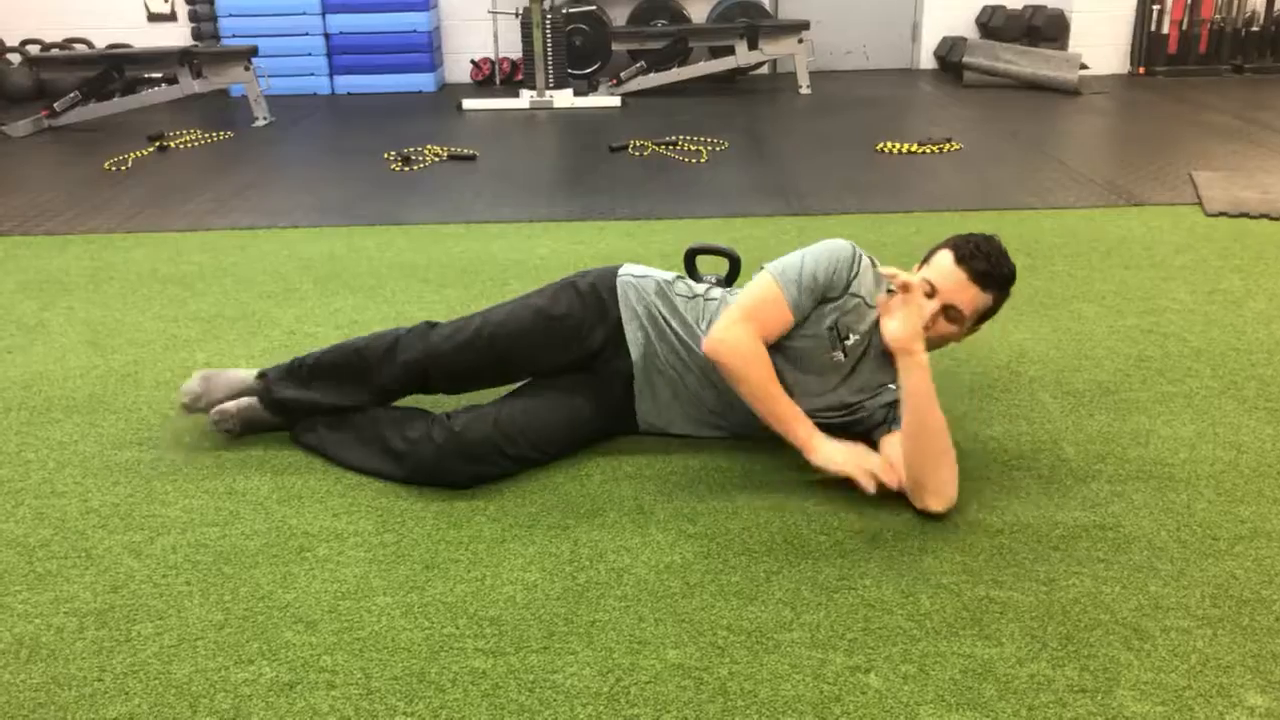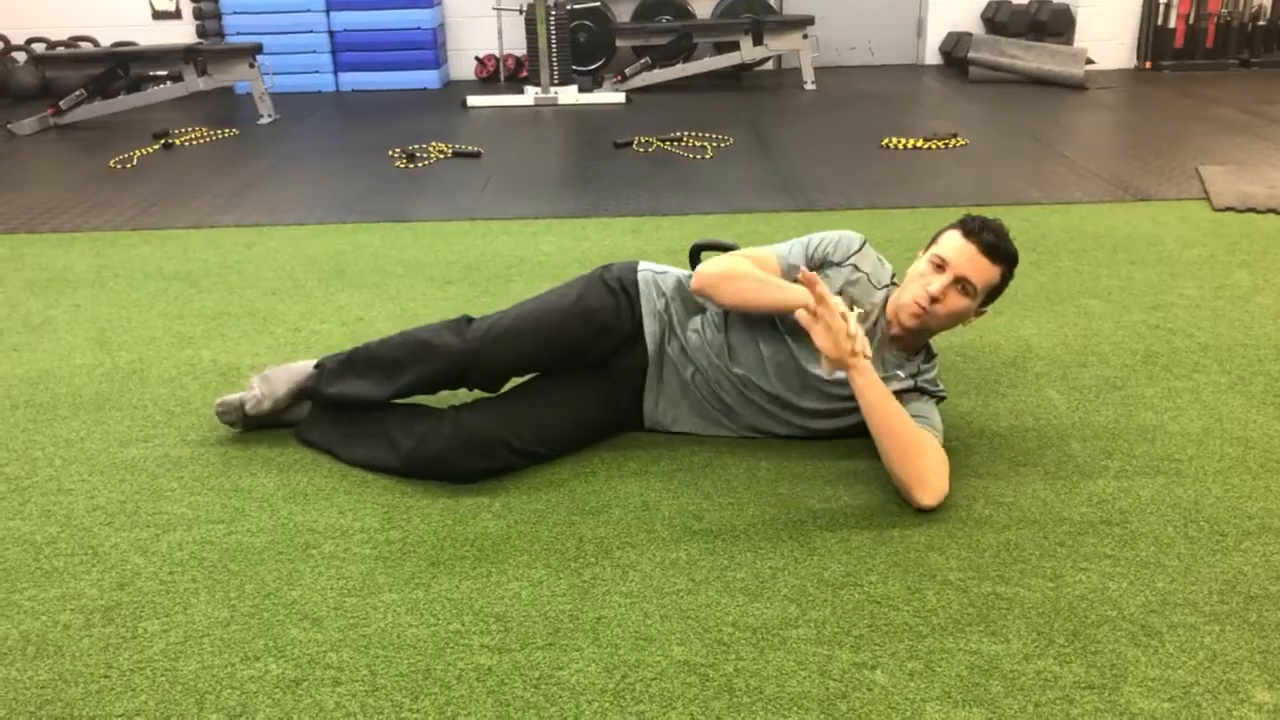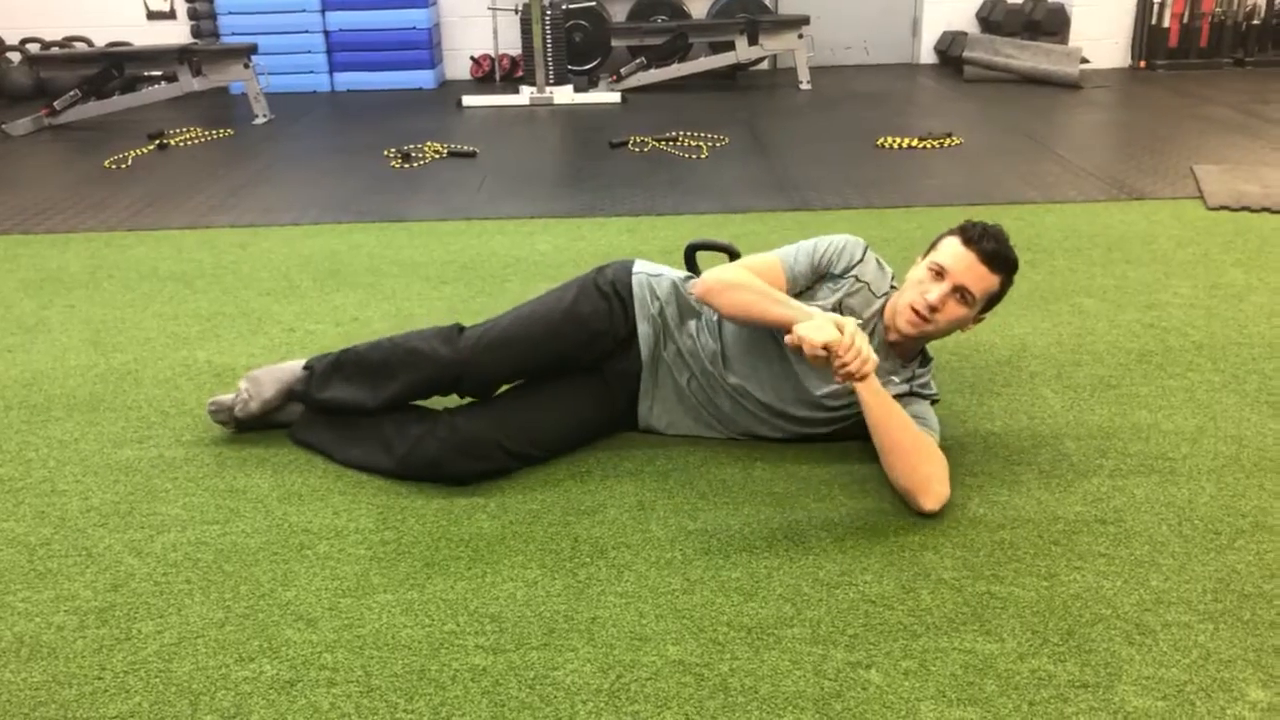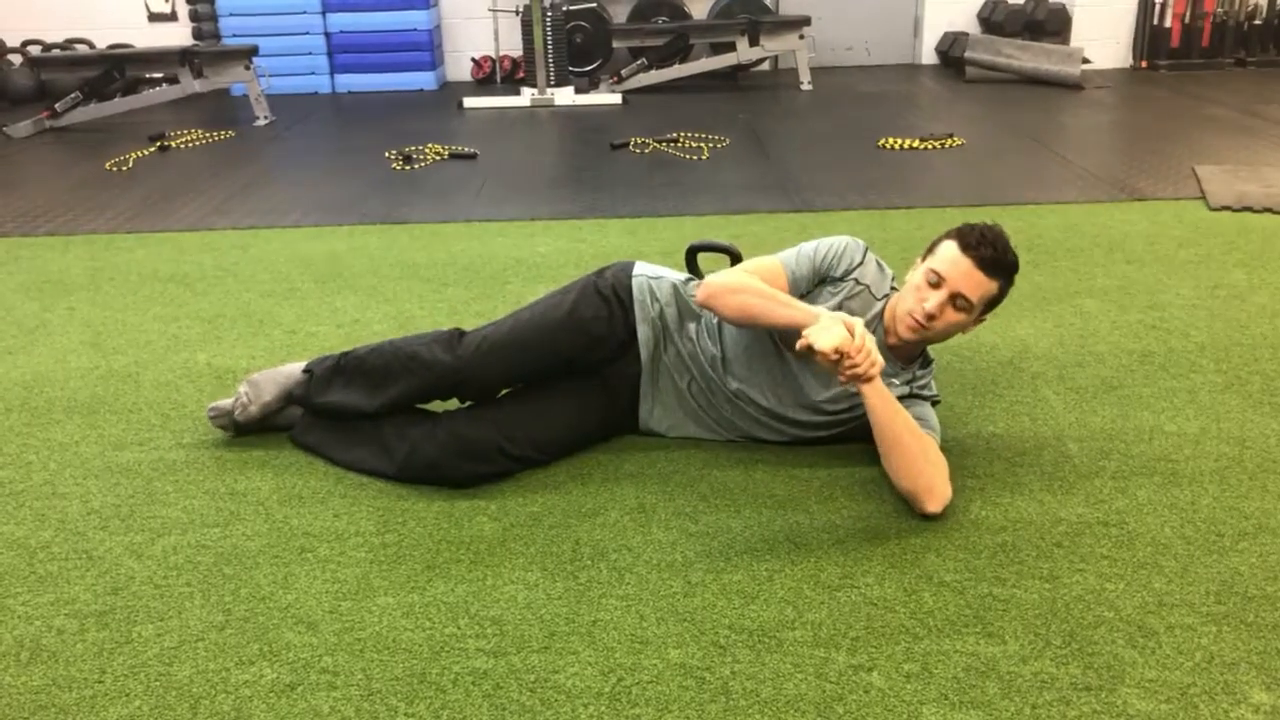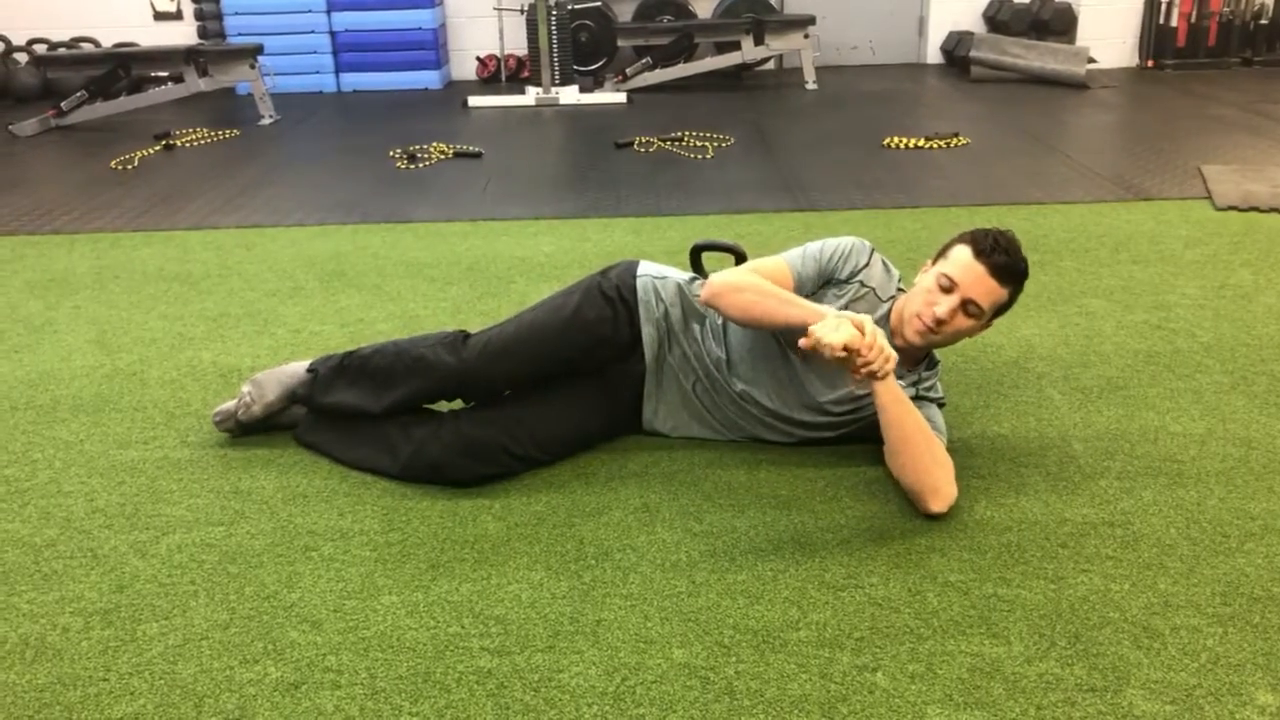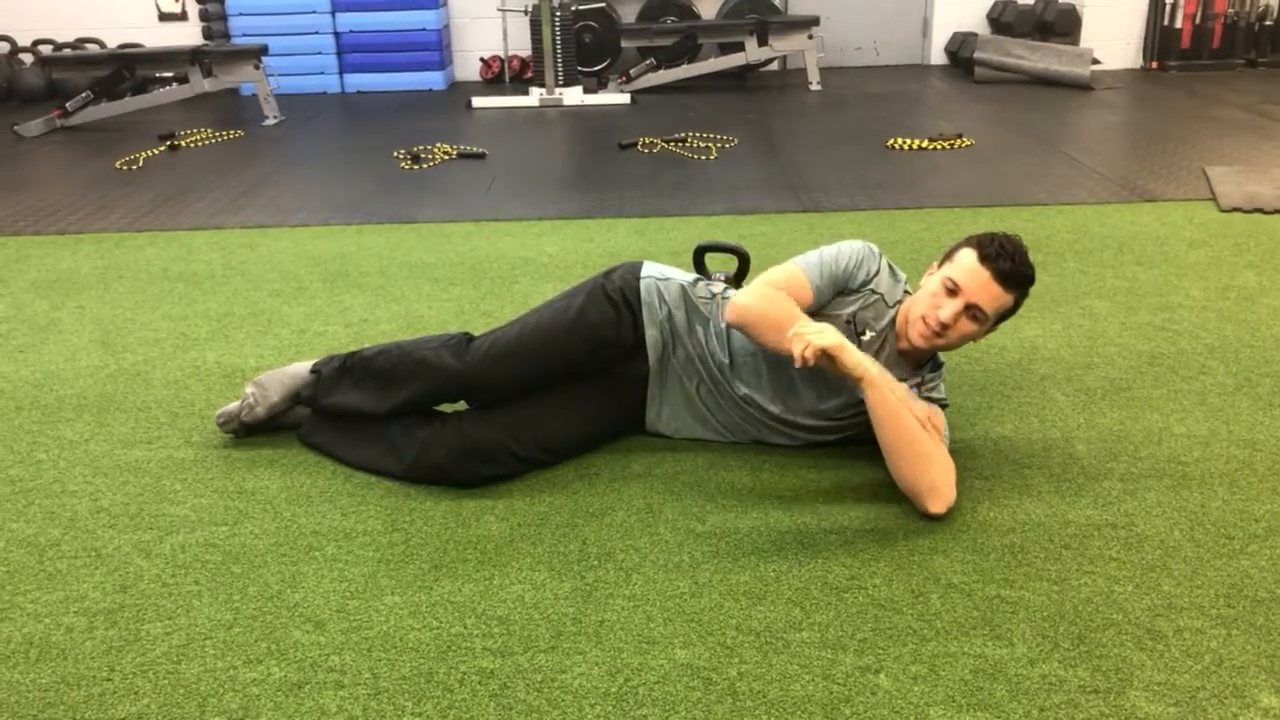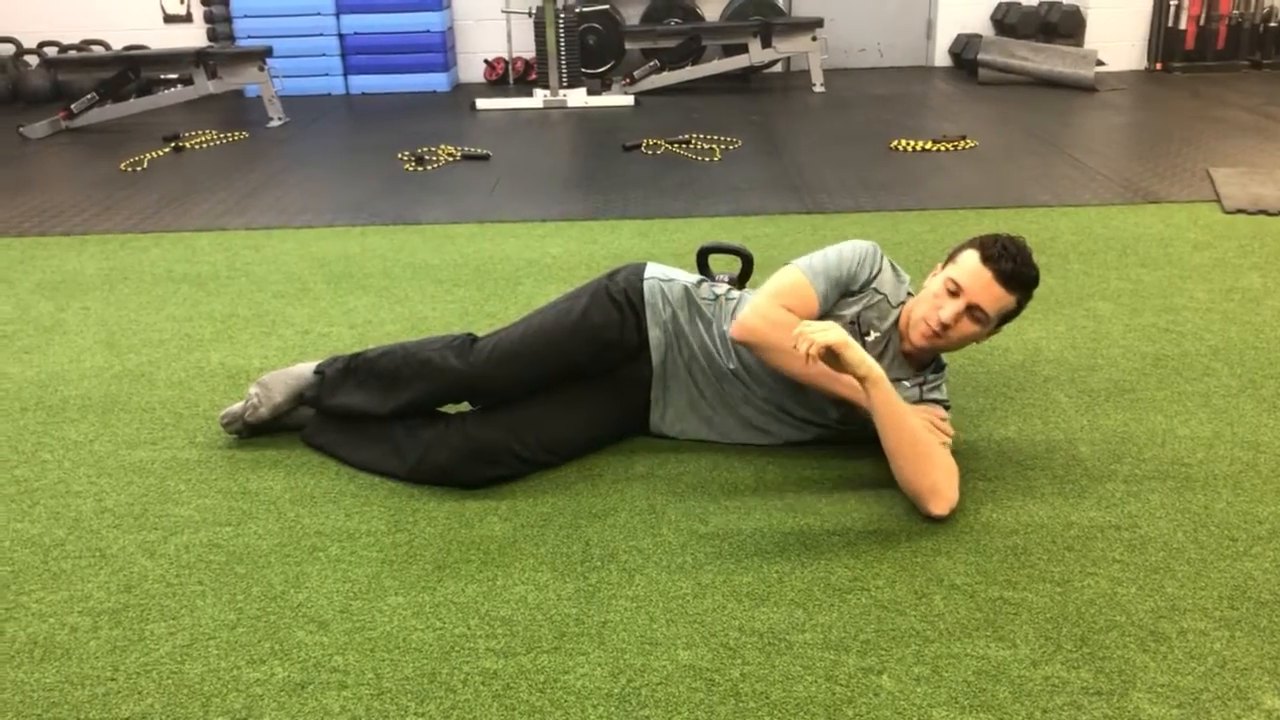
dt=0.4s
person 1, frame 1
left shoulder: (896, 396)
right shoulder: (845, 265)
left elbow: (935, 495)
right elbow: (725, 338)
left wrist: (912, 354)
right wrist: (813, 440)
left hip: (628, 402)
right hip: (627, 314)
left knee: (456, 452)
right knee: (441, 358)
left ankle: (285, 419)
right ankle: (271, 383)
person 1, frame 2
left shoulder: (912, 388)
right shoulder: (852, 254)
left elbow: (926, 488)
right elbow: (709, 274)
left wrist: (854, 361)
right wrist: (802, 296)
left hip: (643, 401)
right hip: (645, 310)
left knee: (463, 448)
right knee: (476, 351)
left ankle: (306, 419)
right ankle: (318, 380)
person 1, frame 3
left shoulder: (908, 392)
right shoulder: (853, 260)
left elbow: (929, 492)
right elbow: (717, 283)
left wrist: (862, 375)
right wrist: (808, 316)
left hip: (637, 401)
right hip: (640, 309)
left knee: (458, 449)
right knee: (467, 357)
left ankle: (299, 418)
right ankle: (305, 380)
person 1, frame 4
left shoulder: (909, 395)
right shoulder: (853, 262)
left elbow: (931, 496)
right elbow: (718, 288)
left wrist: (868, 380)
right wrist: (817, 319)
left hip: (638, 404)
right hip: (640, 312)
left knee: (460, 454)
right knee: (469, 363)
left ankle: (301, 422)
right ankle: (307, 382)
person 1, frame 5
left shoulder: (914, 394)
right shoulder: (859, 263)
left elbow: (936, 495)
right elbow: (721, 287)
left wrist: (876, 372)
right wrist: (824, 317)
left hip: (641, 406)
right hip: (646, 313)
left knee: (463, 454)
right knee: (472, 363)
left ankle: (303, 422)
right ankle: (310, 381)
person 1, frame 6
left shoulder: (922, 396)
right shoulder: (866, 266)
left elbow: (934, 495)
right elbow: (750, 310)
left wrist: (862, 369)
right wrist: (882, 394)
left hip: (644, 405)
right hip: (649, 313)
left knee: (465, 455)
right knee: (474, 367)
left ankle: (307, 421)
right ankle: (314, 381)
person 1, frame 7
left shoulder: (923, 396)
right shoulder: (869, 267)
left elbow: (936, 498)
right elbow: (752, 321)
left wrist: (866, 370)
right wrist: (861, 393)
left hip: (648, 407)
right hip: (651, 315)
left knee: (468, 456)
right knee: (478, 367)
left ankle: (308, 422)
right ankle: (317, 383)
